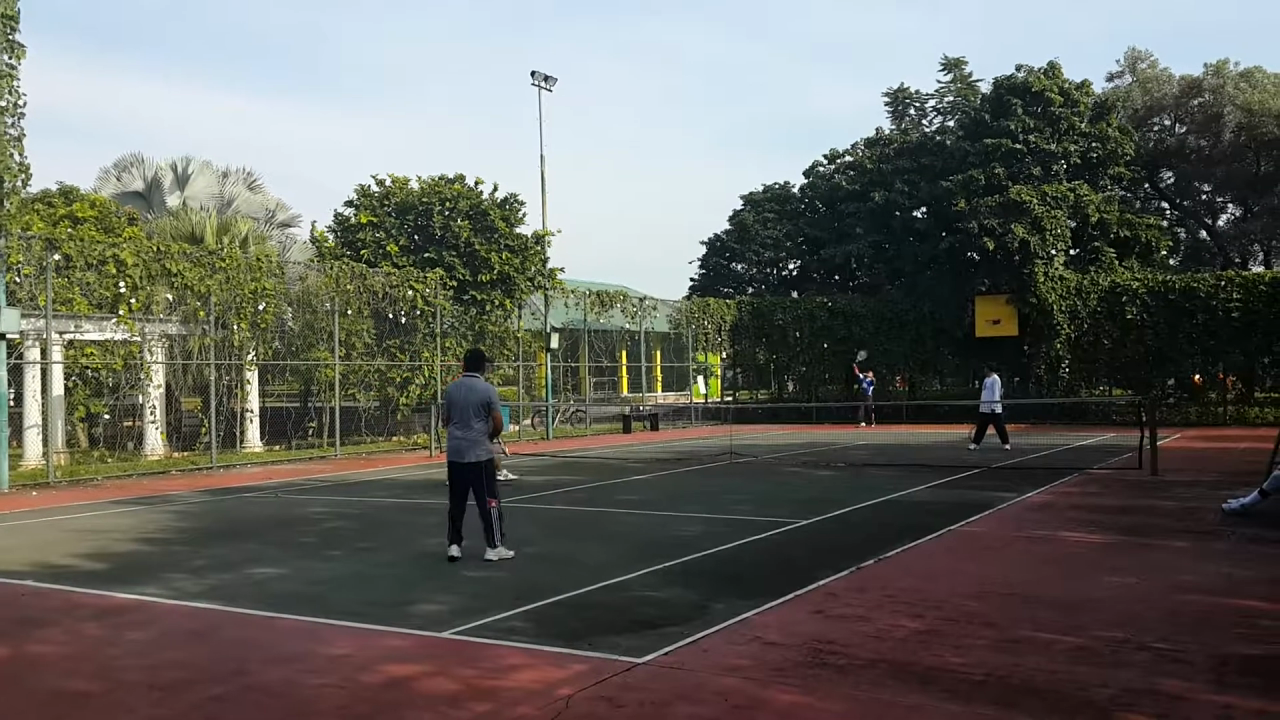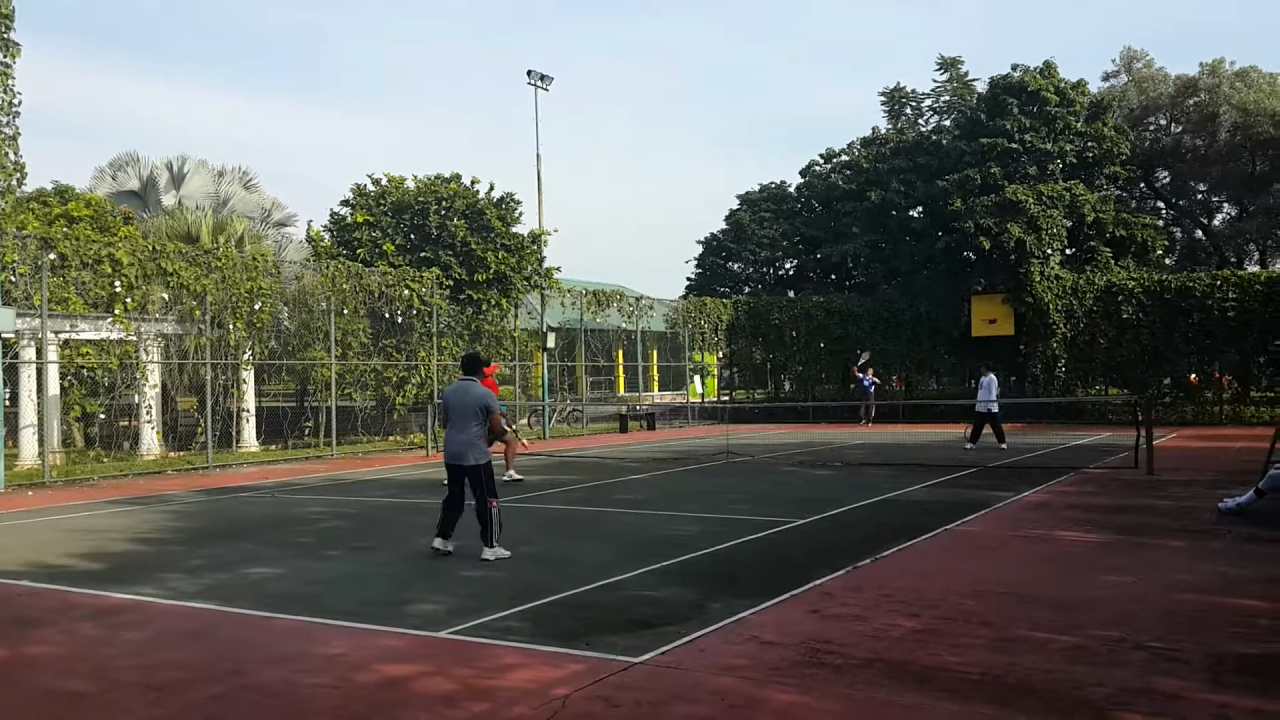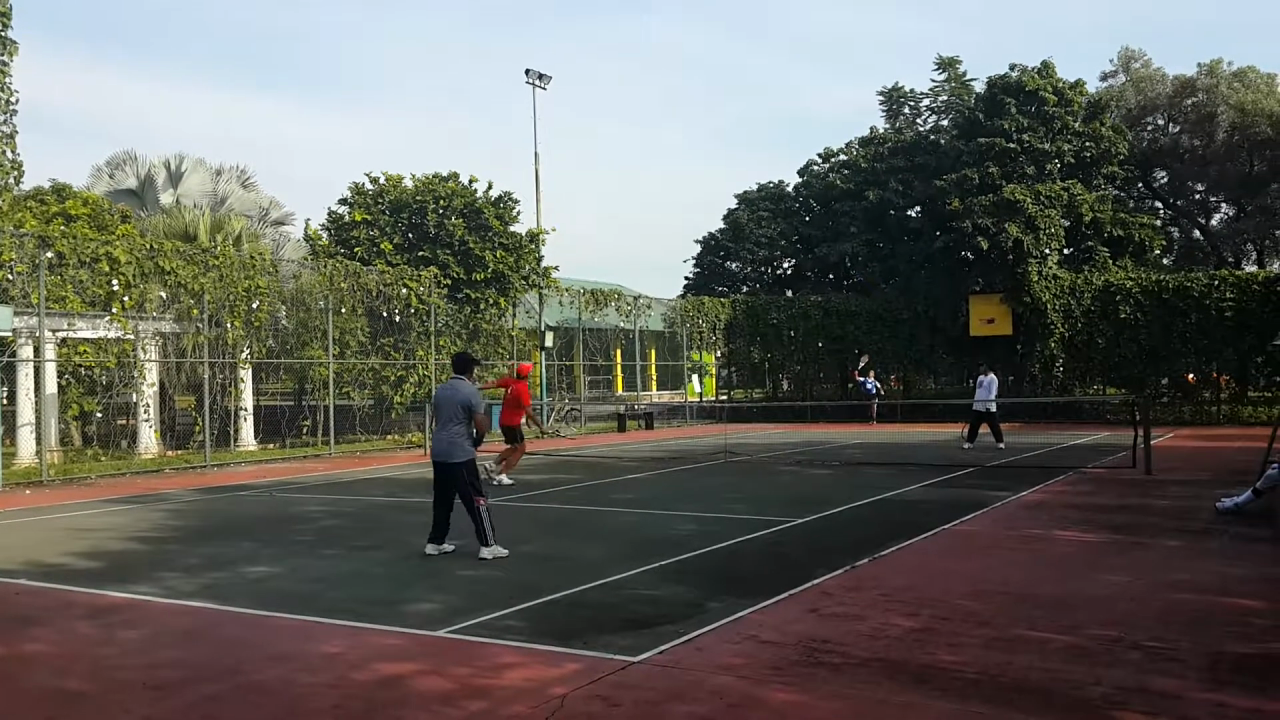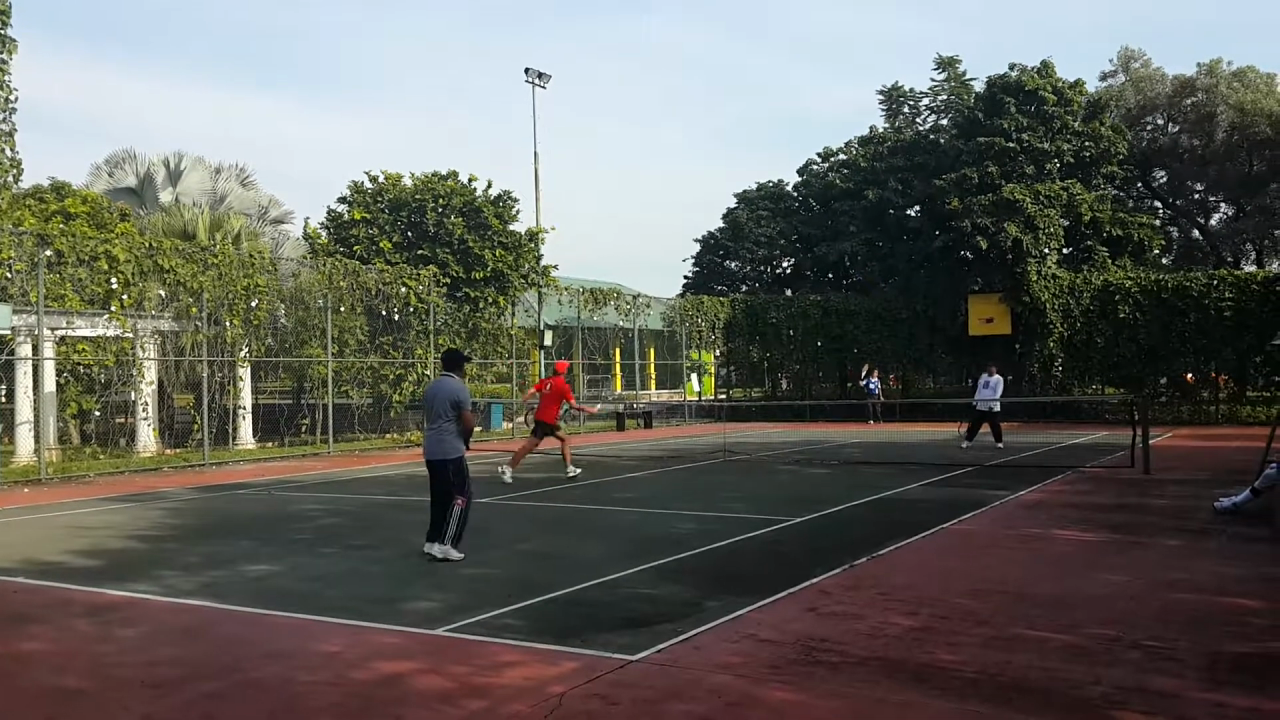
dt=0.2s
person 1, frame 1
left shoulder: (451, 389)
right shoulder: (488, 390)
left elbow: (446, 422)
right elbow: (498, 425)
left hip: (454, 453)
right hip: (479, 453)
left knee: (456, 500)
right knee: (488, 500)
left ankle: (454, 546)
right ankle: (494, 547)
person 1, frame 2
left shoulder: (448, 392)
right shoulder: (485, 394)
left elbow: (443, 423)
right elbow: (498, 428)
right wrist: (488, 441)
left hip: (452, 454)
right hip: (477, 455)
left knee: (454, 497)
right knee: (488, 501)
left ankle: (441, 538)
right ankle: (491, 547)
person 1, frame 3
left shoulder: (439, 391)
right shoulder: (471, 392)
right elbow: (481, 427)
right wrist: (476, 442)
left hip: (438, 453)
right hip: (460, 454)
left knee: (442, 499)
right knee: (476, 498)
left ankle: (435, 542)
right ankle: (488, 546)
person 1, frame 4
left shoulder: (430, 388)
right shoulder: (459, 388)
right elbow: (468, 424)
right wrist: (465, 440)
left hip: (431, 450)
right hip: (450, 451)
left knee: (439, 497)
right knee: (460, 497)
left ankle: (434, 540)
right ankle: (445, 545)
